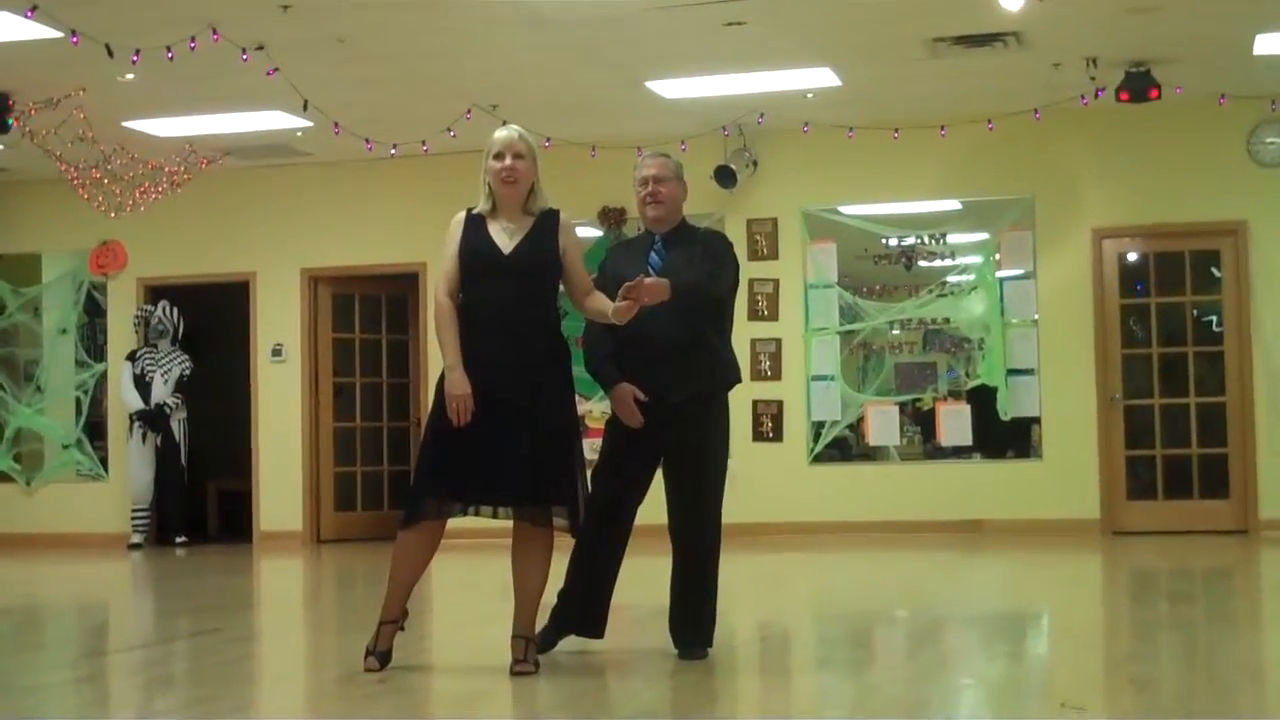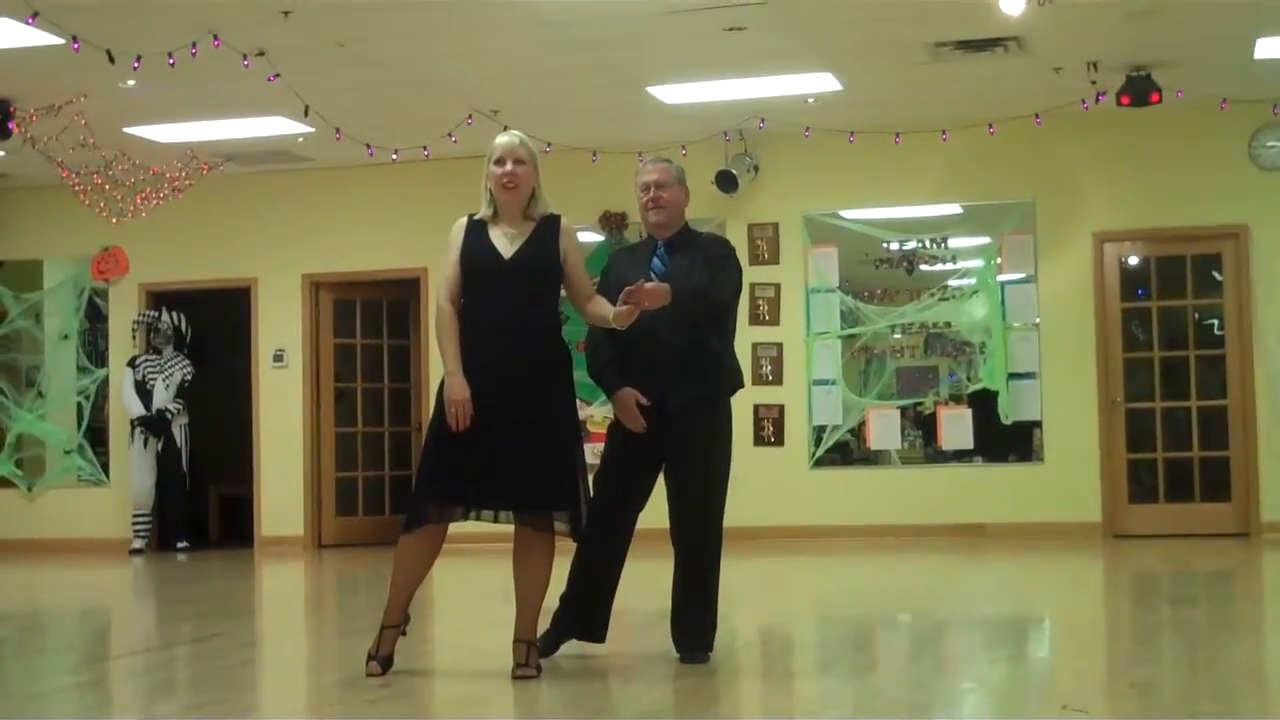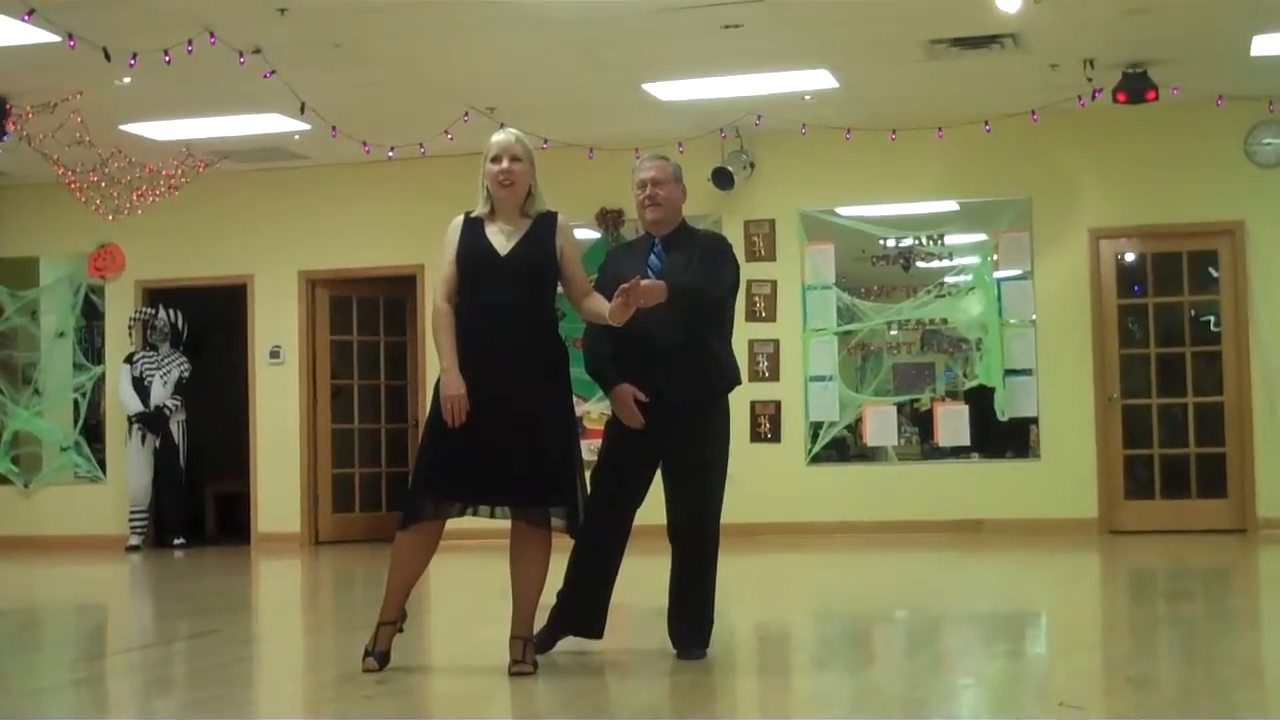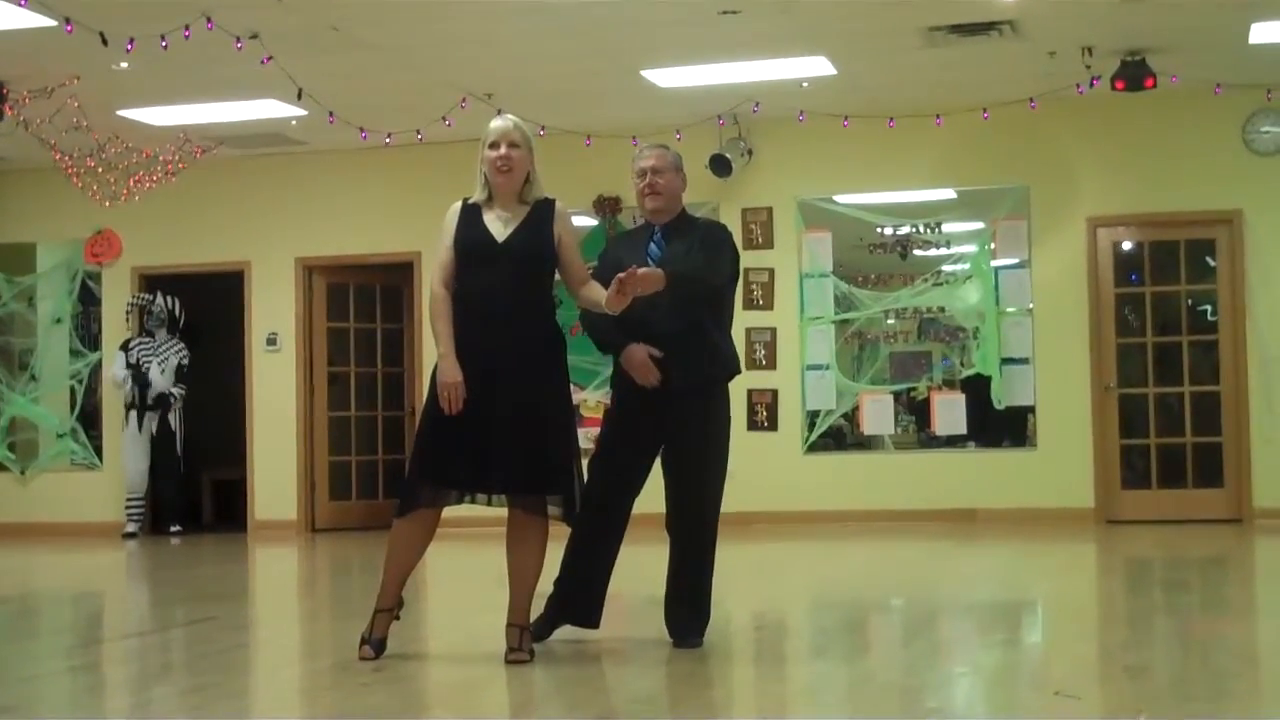
dt=0.5s
person 1, frame 1
left shoulder: (557, 226)
right shoulder: (464, 224)
left elbow: (583, 295)
right elbow: (444, 298)
left wrist: (616, 310)
right wrist: (454, 371)
left hip: (540, 378)
right hip: (473, 376)
left knee: (536, 506)
right knee: (432, 499)
left ankle: (524, 636)
right ankle: (389, 620)
person 1, frame 2
left shoulder: (558, 232)
right shoulder: (465, 229)
left elbow: (585, 299)
right elbow: (446, 304)
left wrist: (616, 315)
right wrist: (454, 376)
left hip: (540, 382)
right hip: (473, 381)
left knee: (536, 508)
right knee: (434, 501)
left ankle: (525, 640)
right ankle: (391, 624)
person 1, frame 3
left shoulder: (554, 228)
right shoulder: (463, 227)
left elbow: (582, 296)
right elbow: (443, 302)
left wrist: (614, 311)
right wrist: (449, 372)
left hip: (536, 379)
right hip: (470, 378)
left knee: (533, 507)
right knee: (430, 500)
left ankle: (522, 636)
right ankle: (388, 621)
person 1, frame 4
left shoulder: (552, 215)
right shoulder: (460, 213)
left elbow: (579, 284)
right elbow: (440, 288)
left wrist: (610, 299)
right wrist: (447, 360)
left hip: (534, 367)
right hip: (468, 366)
left knee: (530, 494)
right knee: (427, 487)
left ankle: (518, 624)
right ankle: (384, 609)
person 2, frame 1
left shoulder: (712, 247)
right shoulder: (618, 257)
left elbow: (716, 294)
right elbow: (595, 328)
left wrist: (668, 289)
right wrist: (613, 383)
left hip: (698, 402)
right hip: (633, 402)
left knee: (695, 522)
right knee: (604, 512)
left ankle: (692, 632)
right ankle: (570, 617)
person 2, frame 2
left shoulder: (715, 252)
right shoulder: (621, 263)
left elbow: (717, 300)
right elbow: (598, 332)
left wrist: (669, 294)
right wrist: (615, 387)
left hip: (701, 405)
right hip: (636, 406)
left knee: (697, 526)
right knee: (607, 516)
left ankle: (694, 636)
right ankle: (572, 621)
person 2, frame 3
left shoulder: (712, 249)
right shoulder: (618, 260)
left elbow: (713, 296)
right elbow: (596, 328)
left wrist: (665, 291)
right wrist: (613, 383)
left hip: (698, 403)
right hip: (632, 402)
left knee: (694, 522)
right knee: (604, 513)
left ankle: (691, 633)
right ankle: (570, 617)
person 2, frame 4
left shoulder: (711, 237)
right shoulder: (619, 247)
left elbow: (709, 281)
right elbow: (593, 309)
left wrist: (661, 280)
right wrist: (623, 347)
left hip: (698, 391)
right hip: (635, 391)
left knee: (693, 511)
right knee: (602, 500)
left ankle: (688, 621)
right ankle: (567, 605)
person 3, frame 1
left shoulder: (182, 360)
right shoulder: (135, 357)
left elbow: (181, 392)
right elbow: (126, 389)
left wrist: (163, 412)
right wrist: (142, 412)
left hip: (172, 424)
right hip: (141, 423)
left knee: (173, 476)
right knee: (141, 477)
left ankle: (176, 530)
right ankle: (138, 531)
person 3, frame 2
left shoulder: (184, 365)
right shoulder: (136, 363)
left elbow: (183, 397)
right elbow: (128, 395)
left wrist: (164, 417)
right wrist: (144, 418)
left hip: (173, 429)
right hip: (143, 429)
left knee: (175, 483)
right knee: (142, 483)
left ankle: (178, 536)
right ankle: (139, 536)
person 3, frame 3
left shoulder: (181, 362)
right shoulder: (133, 359)
left elbow: (180, 394)
right elbow: (125, 390)
left wrist: (162, 414)
right wrist: (142, 415)
left hip: (171, 426)
right hip: (140, 426)
left knee: (173, 480)
right knee: (139, 480)
left ankle: (175, 533)
right ankle: (136, 533)
person 3, frame 4
left shoulder: (179, 348)
right shoulder: (131, 345)
left elbow: (183, 382)
right elbow: (115, 374)
left wrist: (168, 398)
right wrist: (130, 378)
left hip: (168, 413)
right hip: (137, 413)
left knee: (169, 467)
right knee: (136, 467)
left ankle: (172, 520)
right ankle: (133, 520)
